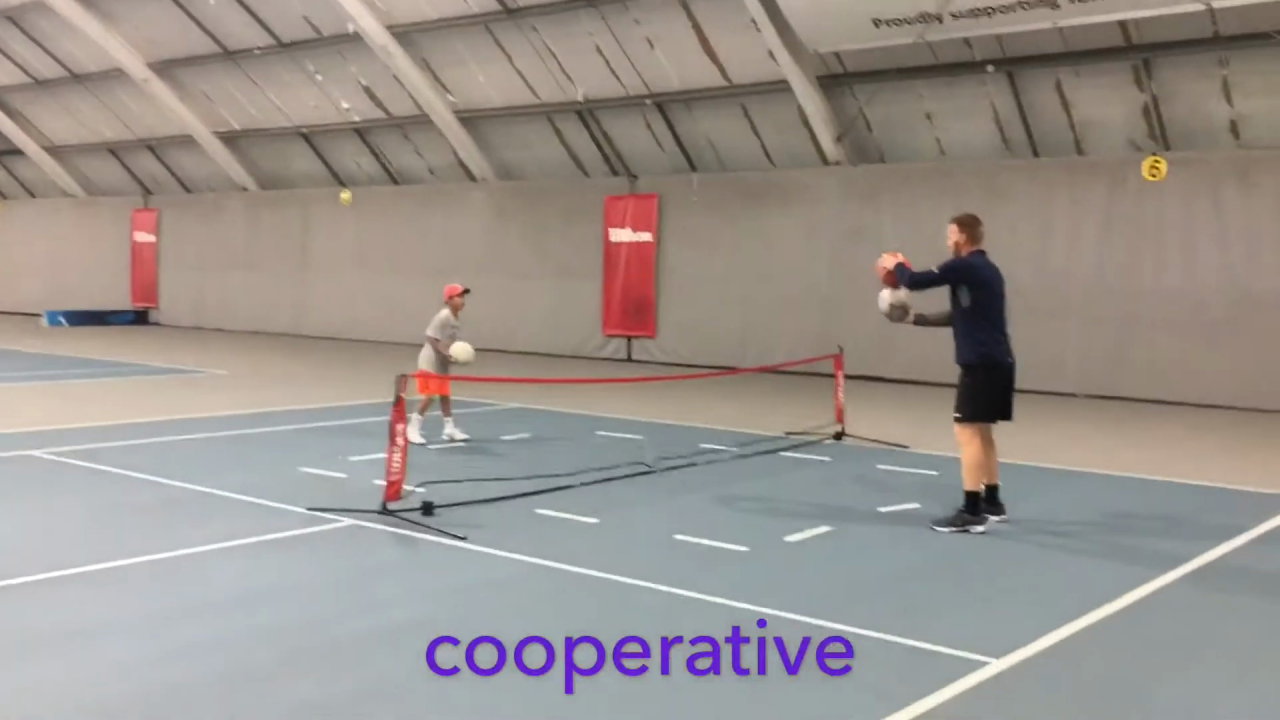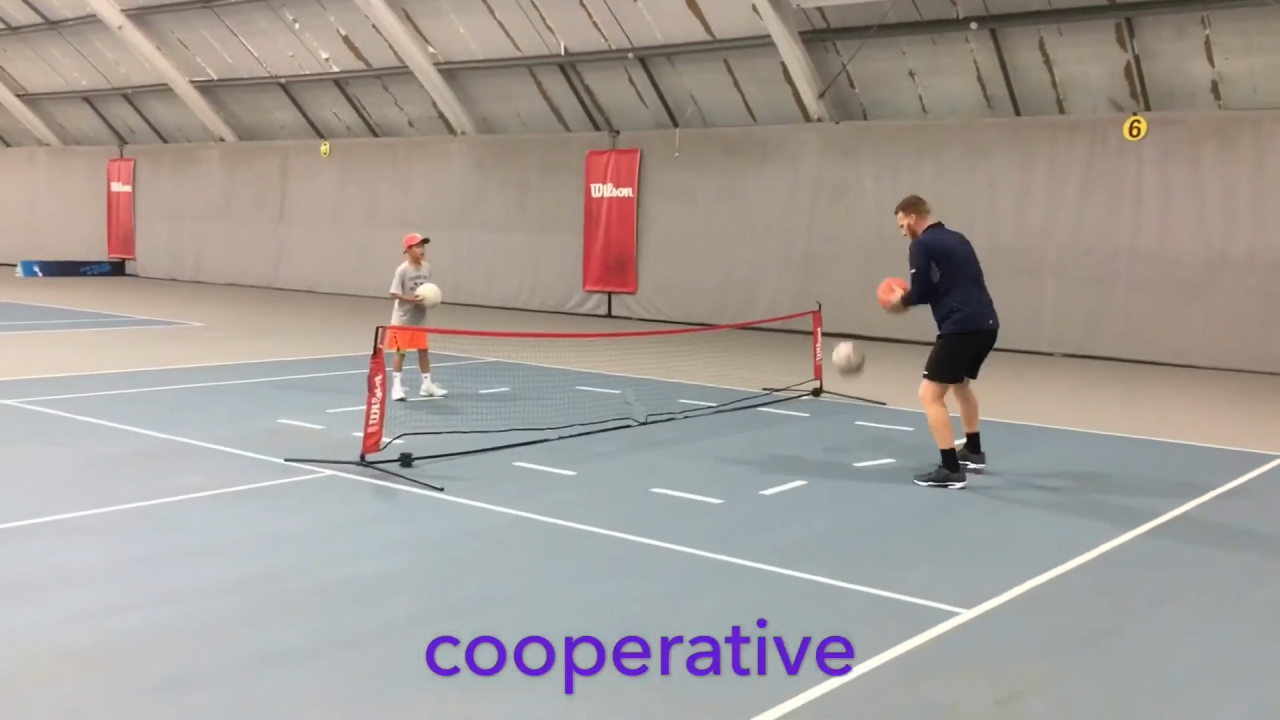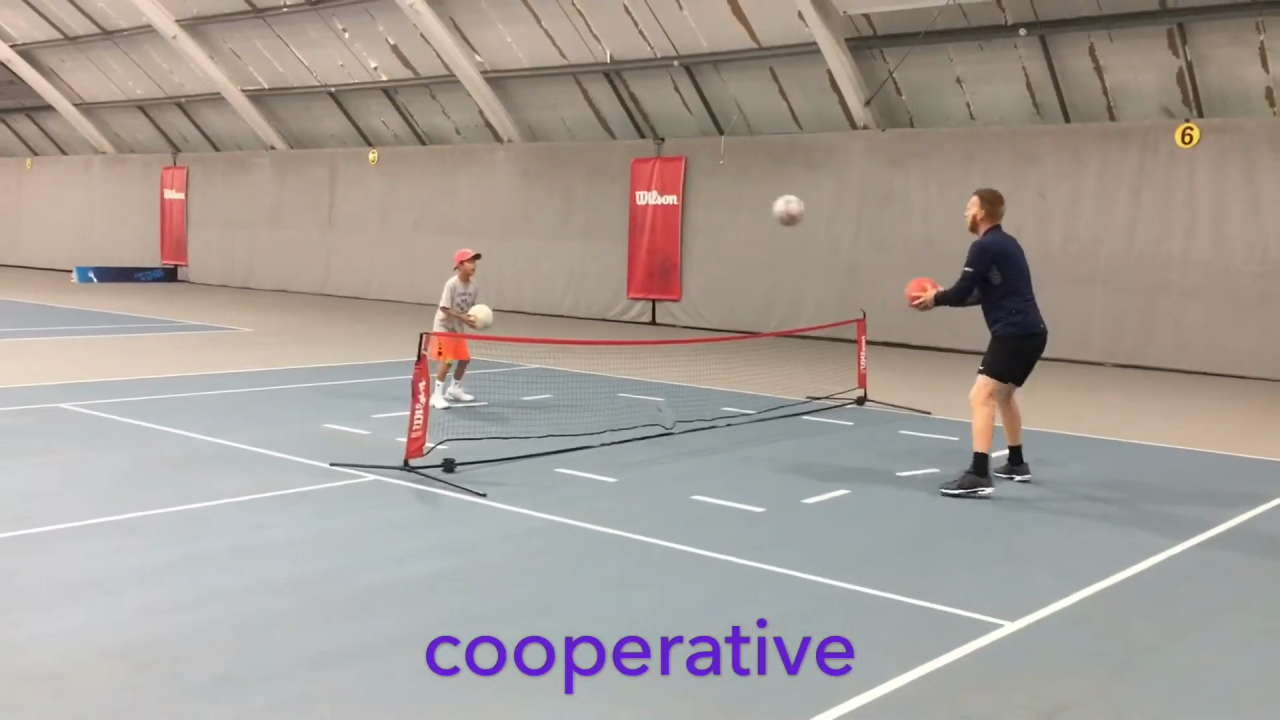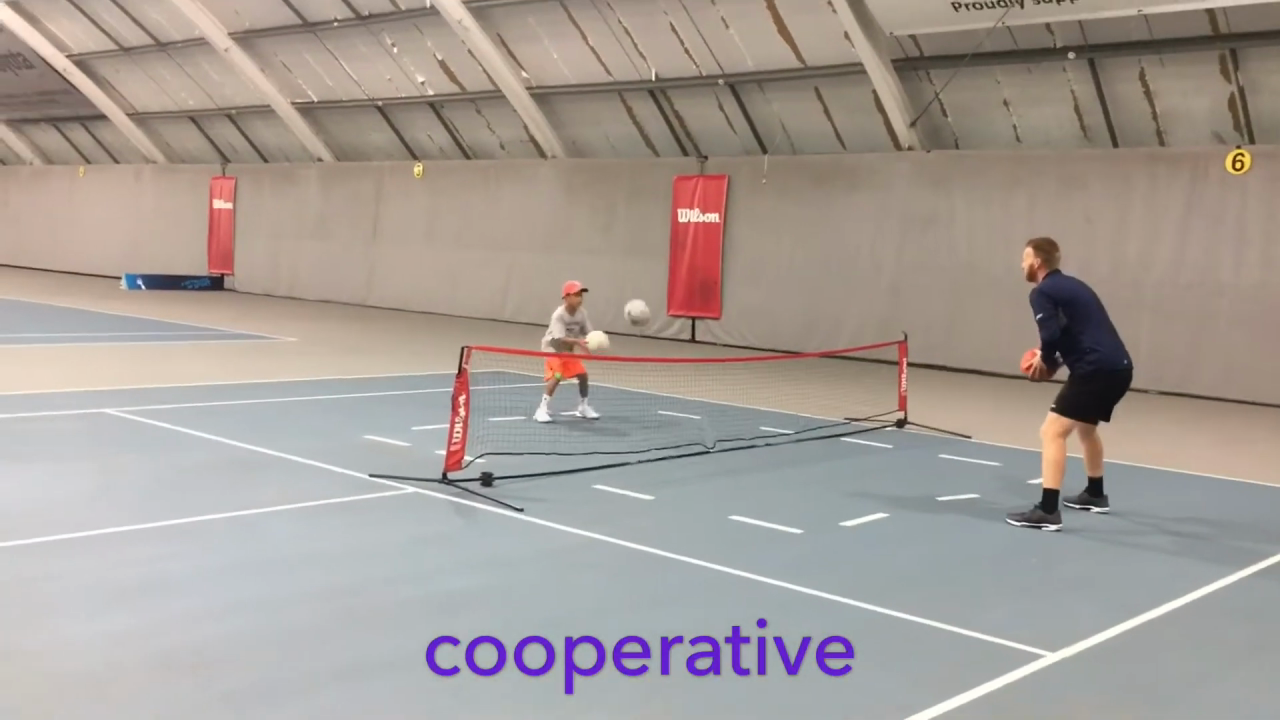
dt=1s
person 1, frame 1
left shoulder: (964, 266)
right shoulder: (987, 270)
left elbow: (916, 281)
left wrist: (896, 265)
right wrist: (914, 318)
left hip: (980, 363)
right hip: (997, 361)
left knee: (967, 433)
right knee: (982, 432)
left ankle: (972, 512)
right ankle: (992, 503)
person 1, frame 2
left shoulder: (923, 245)
right shoulder: (956, 239)
left elbow: (920, 293)
left wrist: (902, 300)
right wrist: (910, 296)
left hip: (961, 329)
right hip: (985, 324)
left knee: (930, 395)
right knee: (960, 384)
left ankle: (951, 469)
right ankle: (973, 450)
person 1, frame 3
left shoulder: (984, 246)
right shoulder: (1005, 243)
left elbow: (962, 292)
left wrist: (935, 299)
right wrist: (942, 296)
left hip: (1014, 334)
right hip: (1031, 332)
left knee: (981, 397)
right knee: (1004, 394)
left ankle: (978, 474)
right ankle: (1016, 463)
person 1, frame 4
left shoulder: (1042, 292)
right shoulder: (1073, 285)
left elbow: (1051, 335)
left wrist: (1045, 360)
right wrist: (1057, 360)
left hip: (1096, 370)
right hip: (1118, 367)
left knee: (1052, 431)
right knee: (1086, 427)
left ankle: (1047, 510)
right ankle: (1095, 494)
